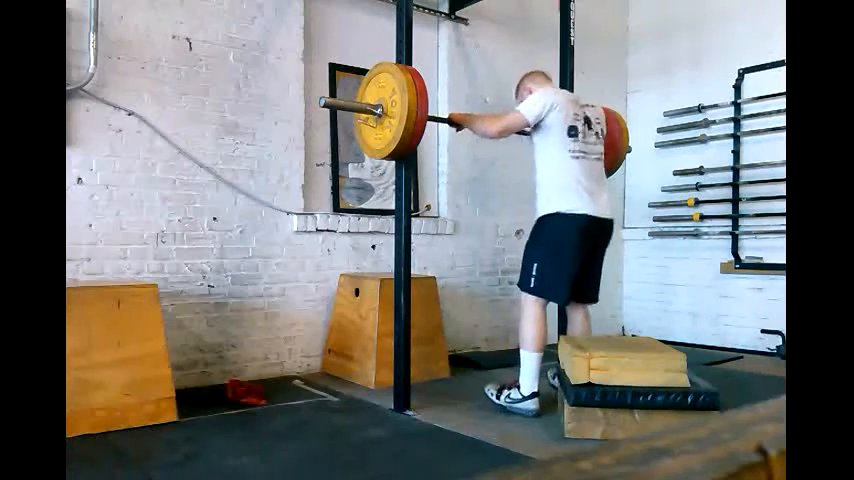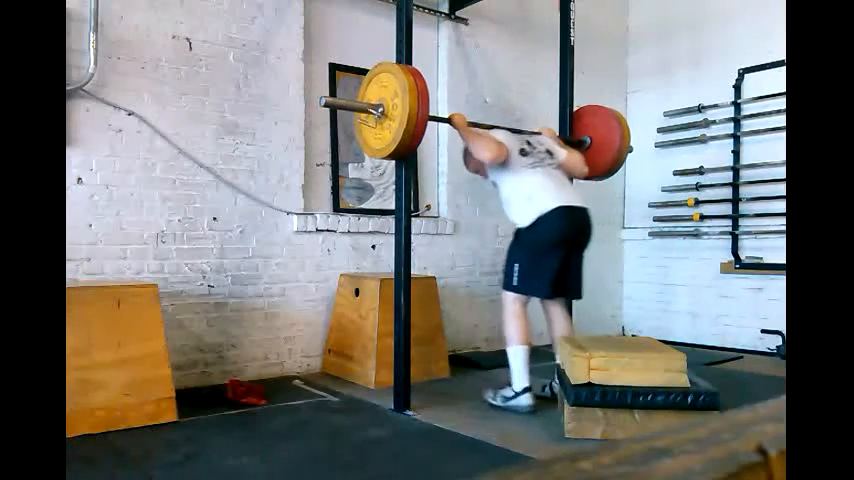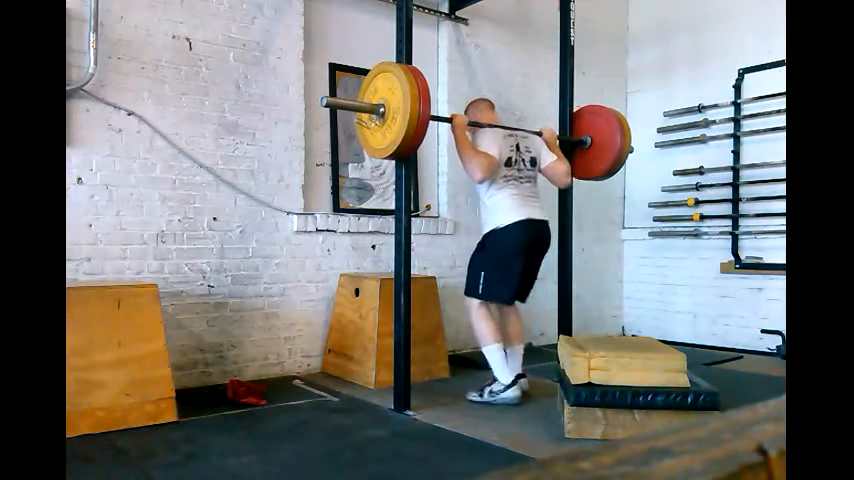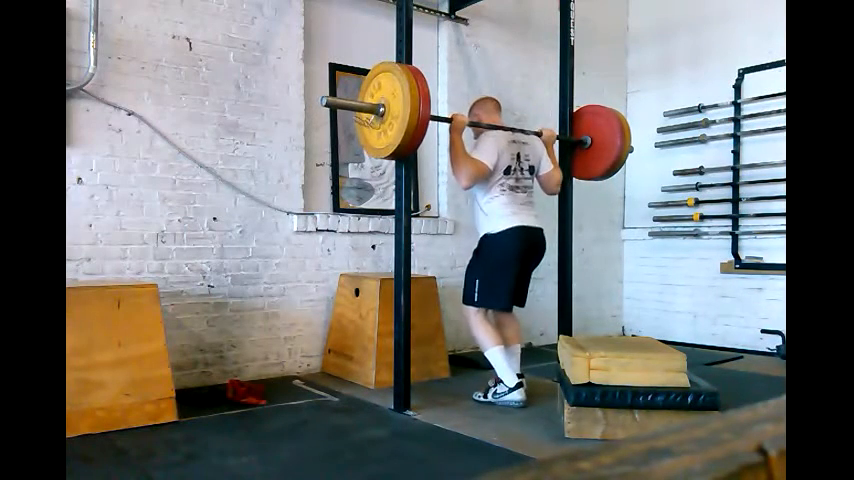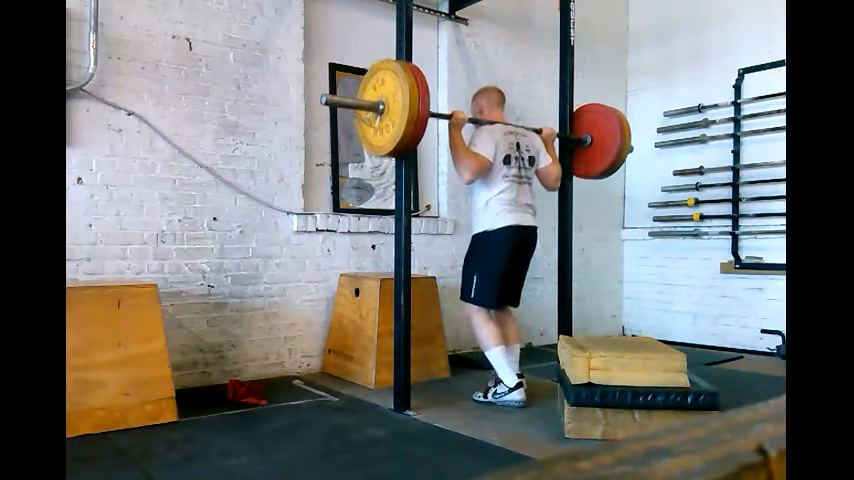
dt=0.7s
person 1, frame 1
left shoulder: (547, 97)
right shoulder: (592, 111)
left elbow: (495, 128)
left wrist: (462, 118)
left hip: (564, 217)
right hip: (600, 219)
left knee: (533, 299)
right knee: (577, 303)
left ankle: (525, 391)
person 1, frame 2
left shoulder: (495, 139)
right shoulder: (536, 141)
left elbow: (490, 152)
right elbow: (580, 167)
left wrist: (461, 126)
right wrist: (554, 141)
left hip: (547, 220)
right hip: (578, 218)
left knee: (513, 300)
right knee: (554, 301)
left ankle: (519, 390)
person 1, frame 3
left shoulder: (487, 136)
right shoulder: (531, 139)
left elbow: (479, 172)
right elbow: (564, 178)
left wrist: (459, 131)
right wrist: (552, 143)
left hip: (507, 231)
right hip: (538, 229)
left knee: (477, 303)
right knee: (505, 302)
left ankle: (504, 383)
right ankle: (515, 376)
person 1, frame 4
left shoulder: (490, 141)
right shoulder: (532, 143)
left elbow: (466, 178)
right elbow: (554, 185)
left wrist: (455, 133)
right wrist: (549, 145)
left hip: (503, 238)
right hip: (533, 236)
left knee: (475, 311)
right knee: (501, 307)
left ankle: (510, 385)
right ankle: (513, 376)
person 1, frame 5
left shoulder: (487, 134)
right shoulder: (530, 138)
left elbow: (468, 173)
right elbow: (553, 181)
left wrist: (455, 129)
right wrist: (548, 143)
left hip: (497, 232)
right hip: (525, 230)
left knee: (478, 309)
right knee: (501, 307)
left ankle: (510, 385)
right ankle: (512, 376)
